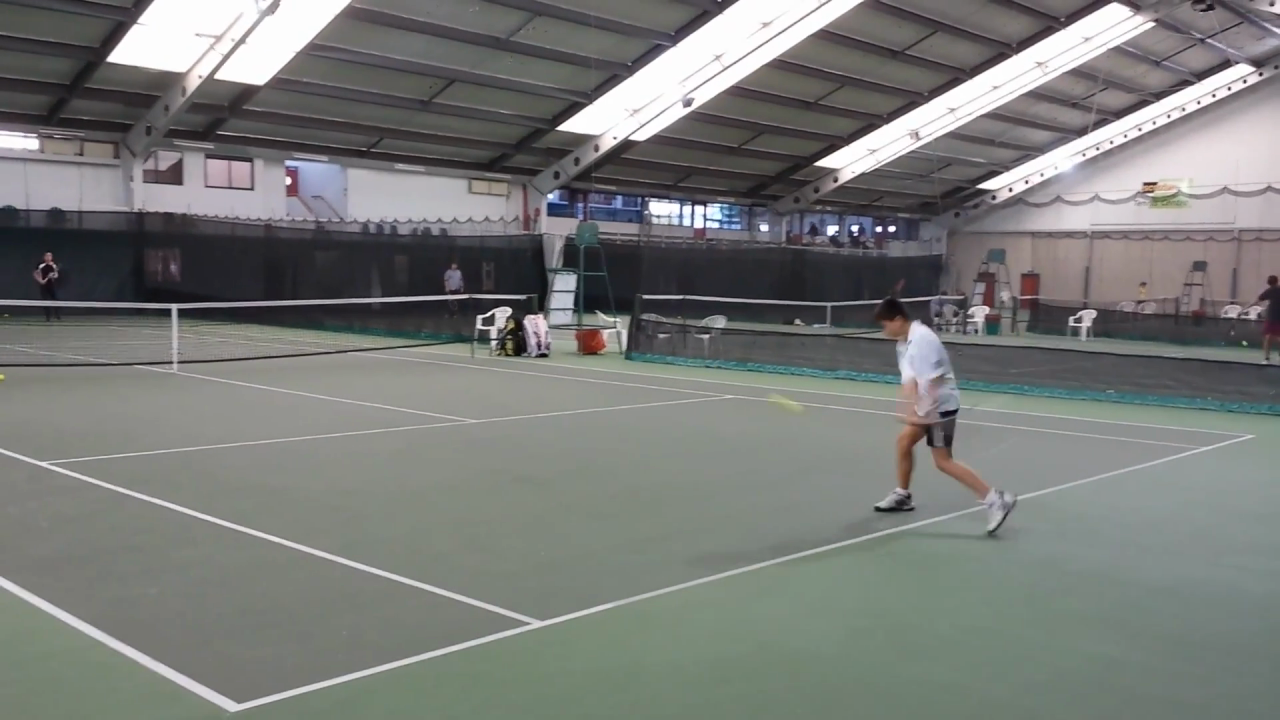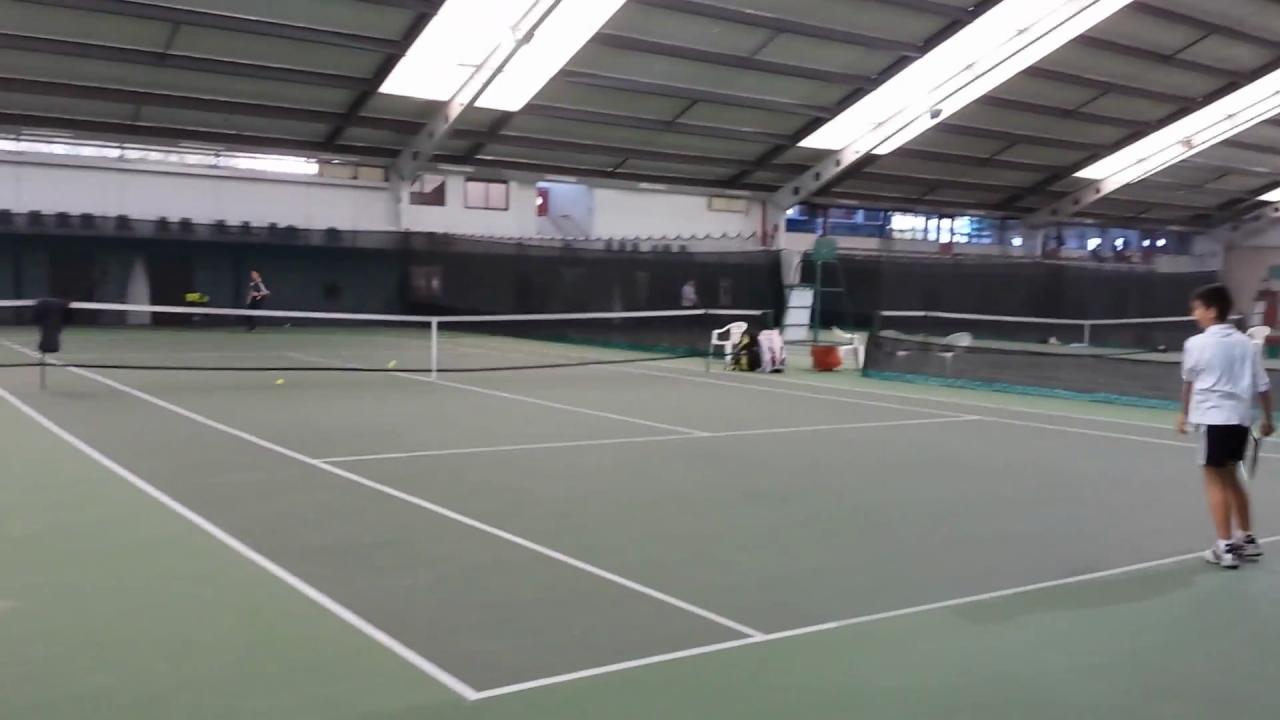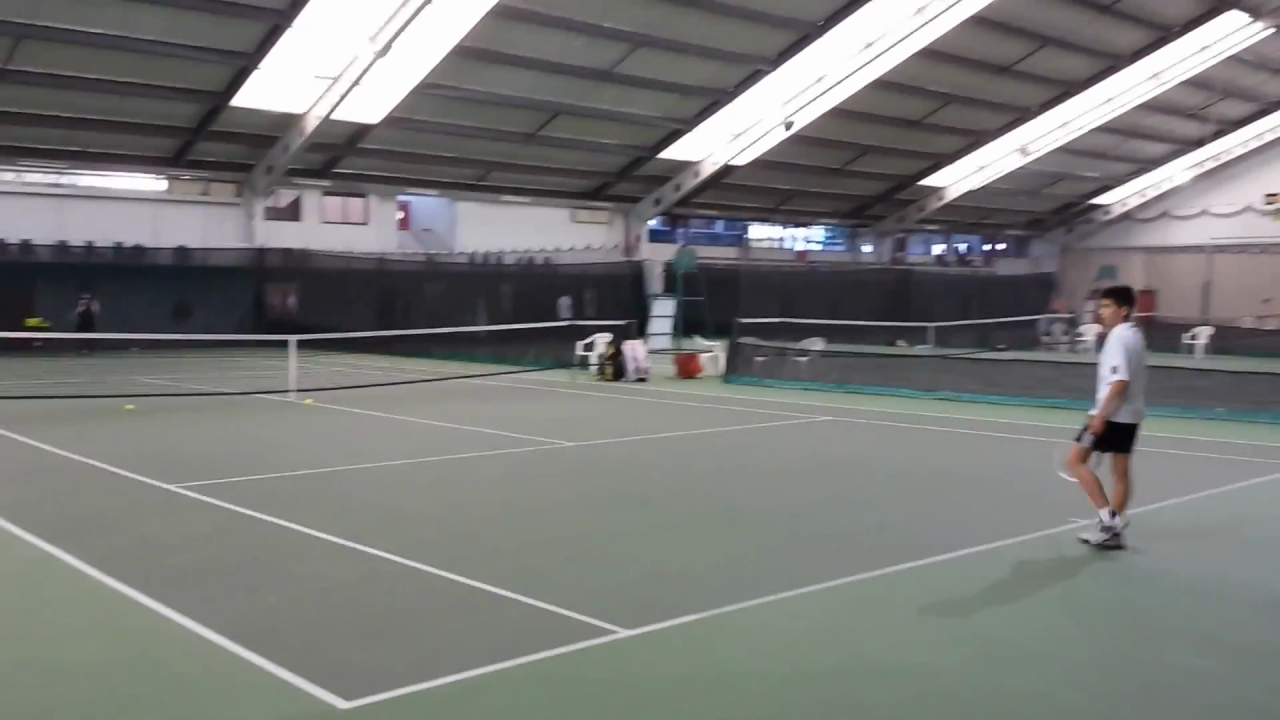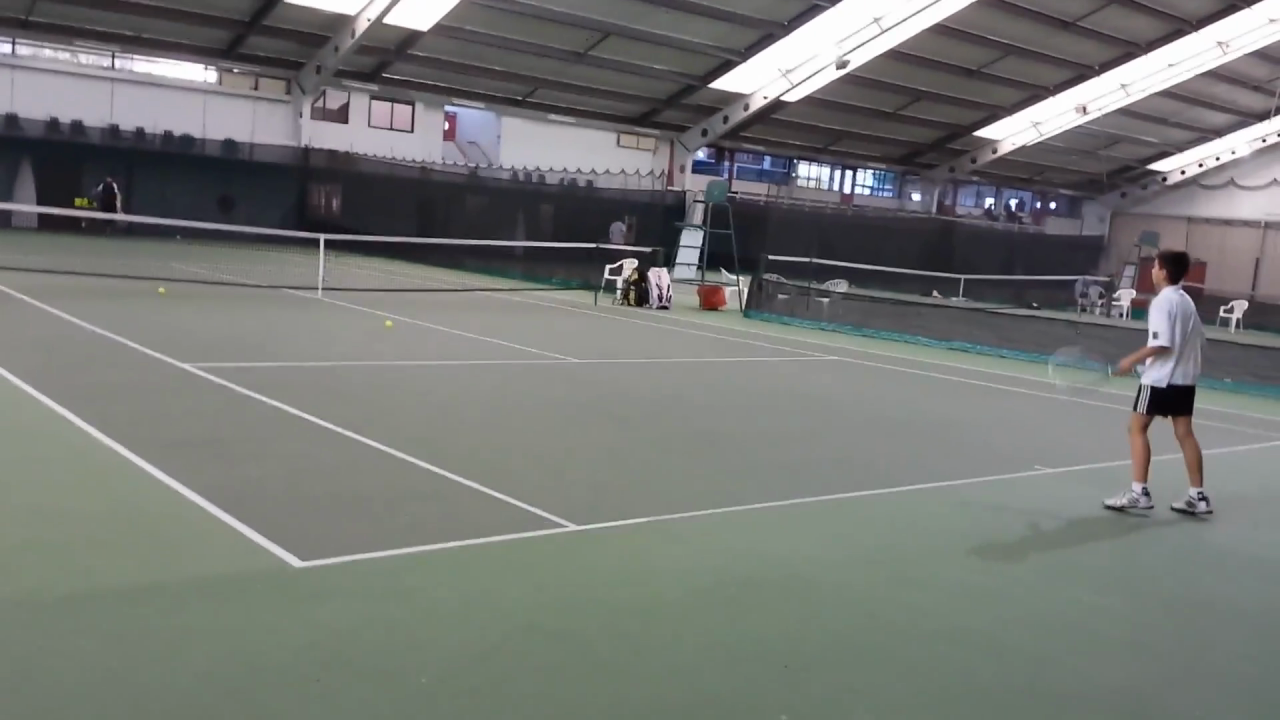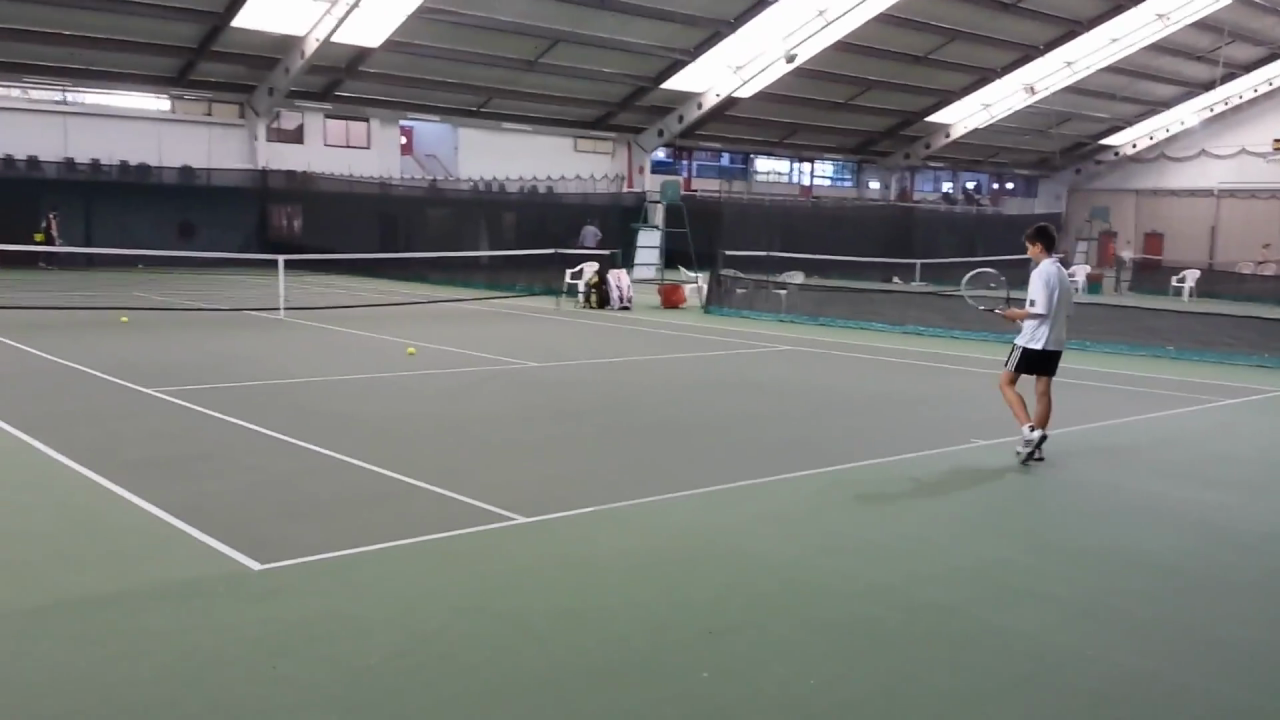
dt=1s
person 1, frame 1
left shoulder: (923, 339)
right shoulder: (904, 346)
left elbow: (934, 379)
right elbow: (909, 381)
left wrist: (925, 409)
right wrist: (910, 409)
left hip: (941, 405)
right hip: (926, 406)
left knee: (944, 462)
right knee: (903, 442)
left ankle: (996, 500)
right ankle: (902, 495)
person 1, frame 2
left shoulder: (1196, 344)
right shoulder: (1246, 344)
left elbow: (1188, 383)
right elbow: (1262, 386)
left wrist: (1183, 413)
right wrist: (1268, 418)
left hip: (1212, 419)
right hip: (1240, 419)
left knee: (1215, 482)
right knee: (1230, 478)
left ankle: (1226, 548)
right ankle: (1246, 539)
person 1, frame 3
left shoulder: (1118, 337)
right shoulder: (1135, 336)
left elbow: (1120, 381)
left wrist: (1100, 413)
left hip: (1112, 415)
right hip: (1131, 414)
left knee: (1076, 460)
right knee: (1121, 471)
left ankle: (1108, 517)
right ankle: (1112, 528)
person 1, frame 4
left shoulder: (1162, 301)
right shoulder: (1187, 301)
left elbow: (1161, 344)
right elbow: (1193, 342)
left wrist: (1132, 360)
left hip: (1161, 378)
right hip: (1186, 378)
left knee: (1137, 428)
right knee: (1185, 434)
left ankle: (1139, 491)
right ankle: (1198, 496)
person 1, frame 5
left shoulder: (1041, 272)
right shoulder: (1062, 272)
left elbow: (1039, 310)
right elbow: (1066, 310)
left wrist: (1017, 314)
left hip: (1033, 340)
right hip: (1055, 342)
left knee: (1006, 383)
right knee: (1043, 391)
left ankle: (1031, 430)
right ankle: (1033, 444)
